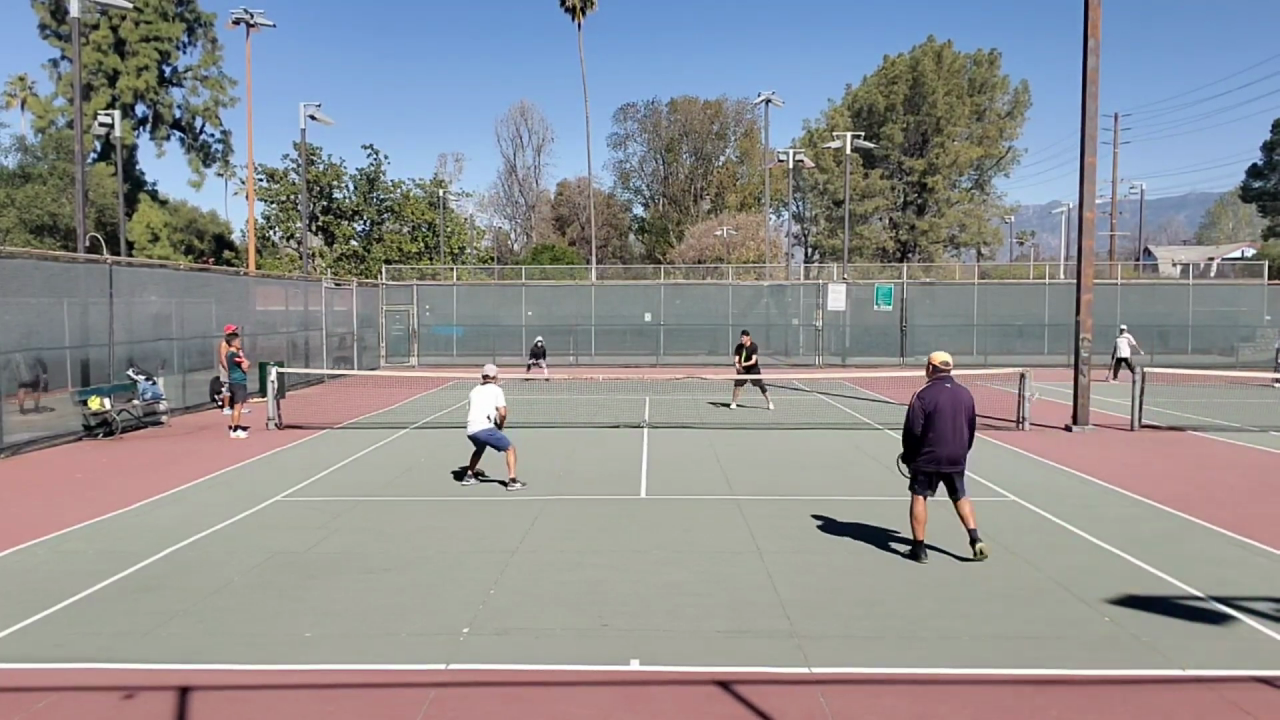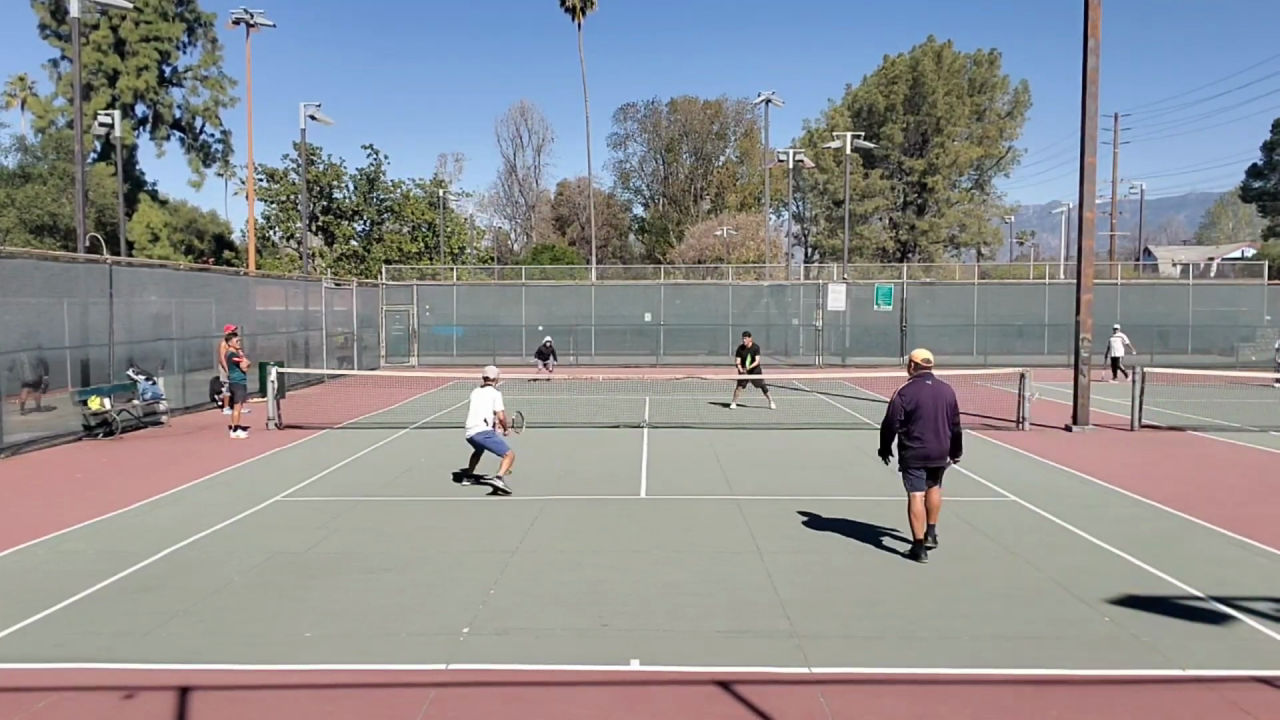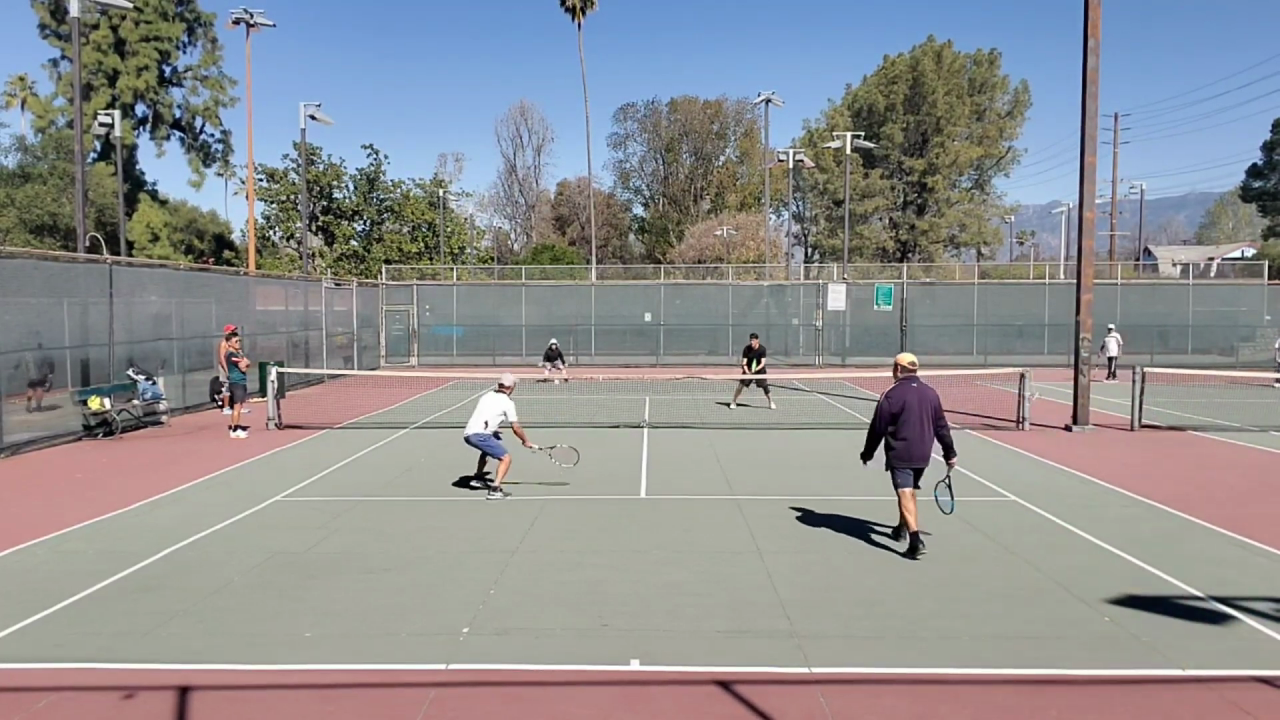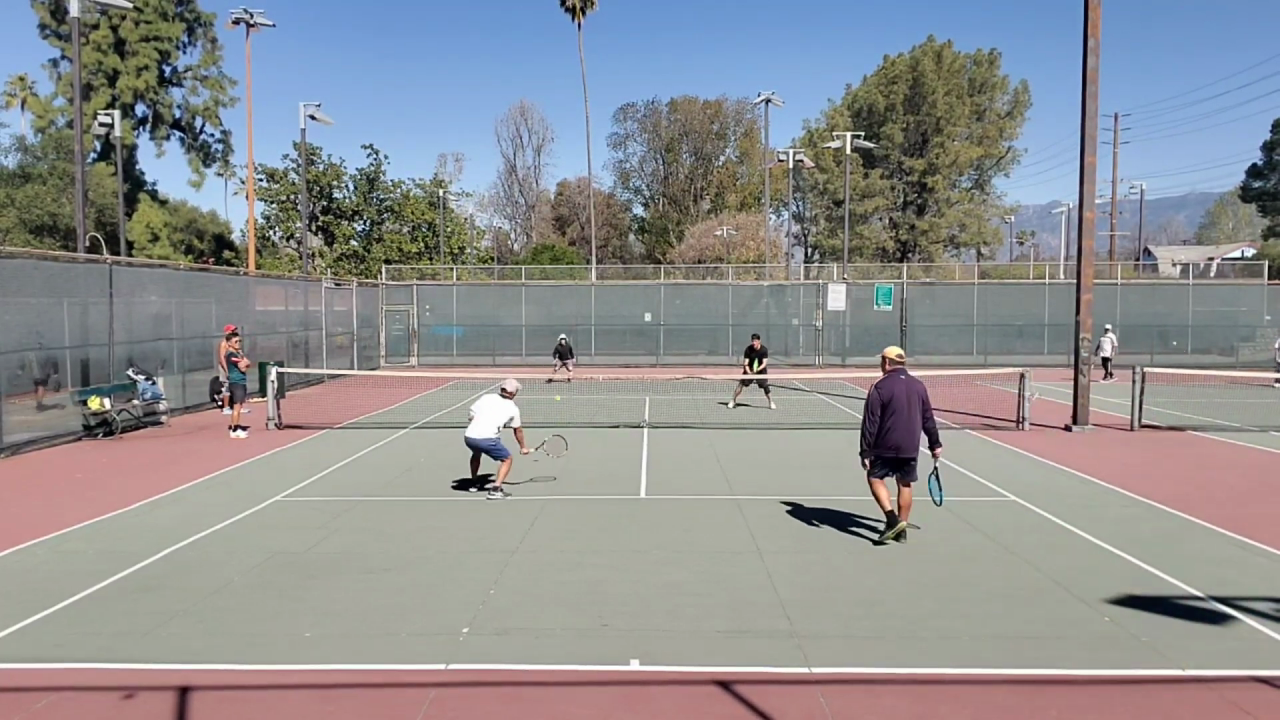
dt=0.2s
person 1, frame 1
left shoulder: (923, 395)
right shoulder: (965, 394)
left elbow: (912, 430)
right elbow: (971, 429)
left wrist: (908, 455)
left hip: (927, 459)
right hip: (956, 459)
left knee: (919, 498)
right knee: (961, 498)
left ankle: (918, 549)
right ankle: (975, 540)
person 1, frame 2
left shoulder: (905, 392)
right shoulder: (947, 390)
left elbow: (890, 425)
right elbow: (955, 424)
left wrist: (884, 449)
right wrist: (956, 451)
left hip: (914, 455)
right hip: (939, 454)
left knee: (916, 496)
right knee: (933, 488)
left ankle: (919, 548)
right ankle: (931, 533)
person 1, frame 3
left shoulder: (891, 395)
right shoulder: (930, 393)
left elbow: (877, 428)
right elbow: (941, 426)
left wrist: (868, 452)
right wrist: (949, 452)
left hip: (899, 455)
right hip: (922, 455)
left knee: (904, 497)
right knee: (911, 491)
left ankle: (917, 542)
right ankle: (902, 529)
person 1, frame 4
left shoulder: (880, 387)
right shoulder: (918, 386)
left elbow: (871, 422)
right elbow: (928, 418)
left wrist: (865, 451)
right wrist: (934, 444)
left hip: (886, 447)
right hip: (910, 447)
left knee: (876, 480)
right knee: (906, 485)
left ankle: (892, 517)
right ankle: (900, 529)
